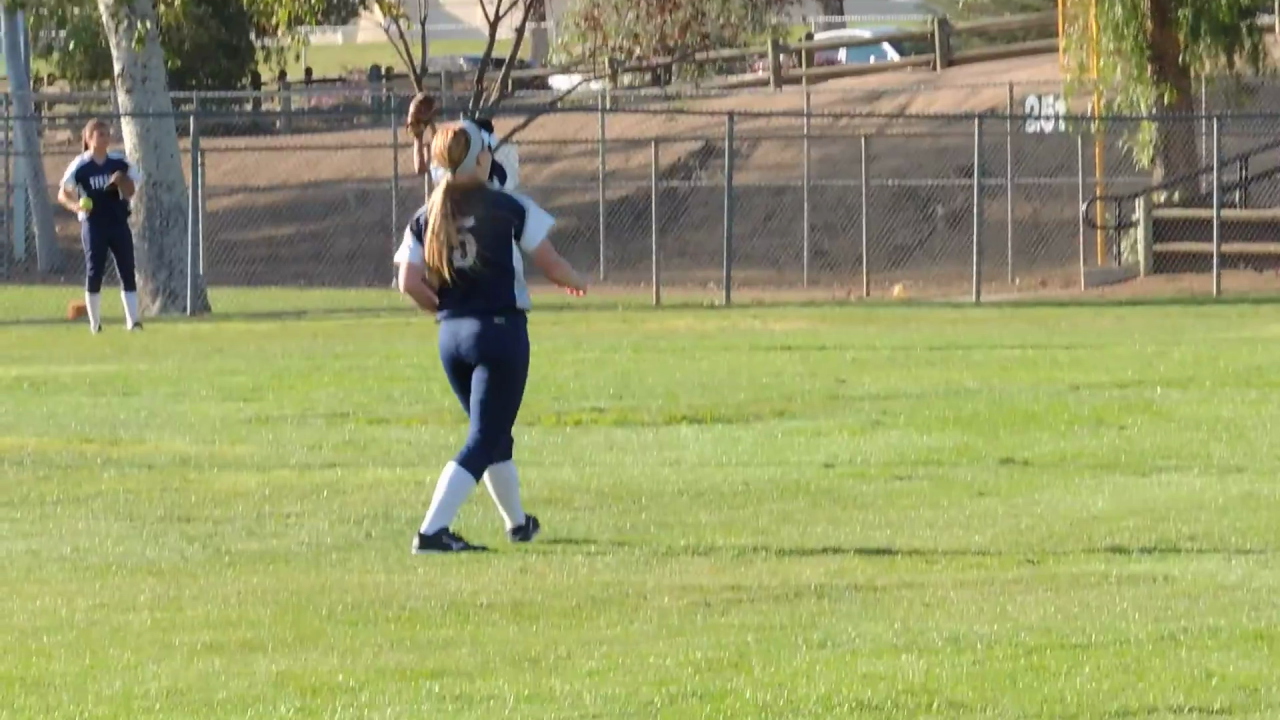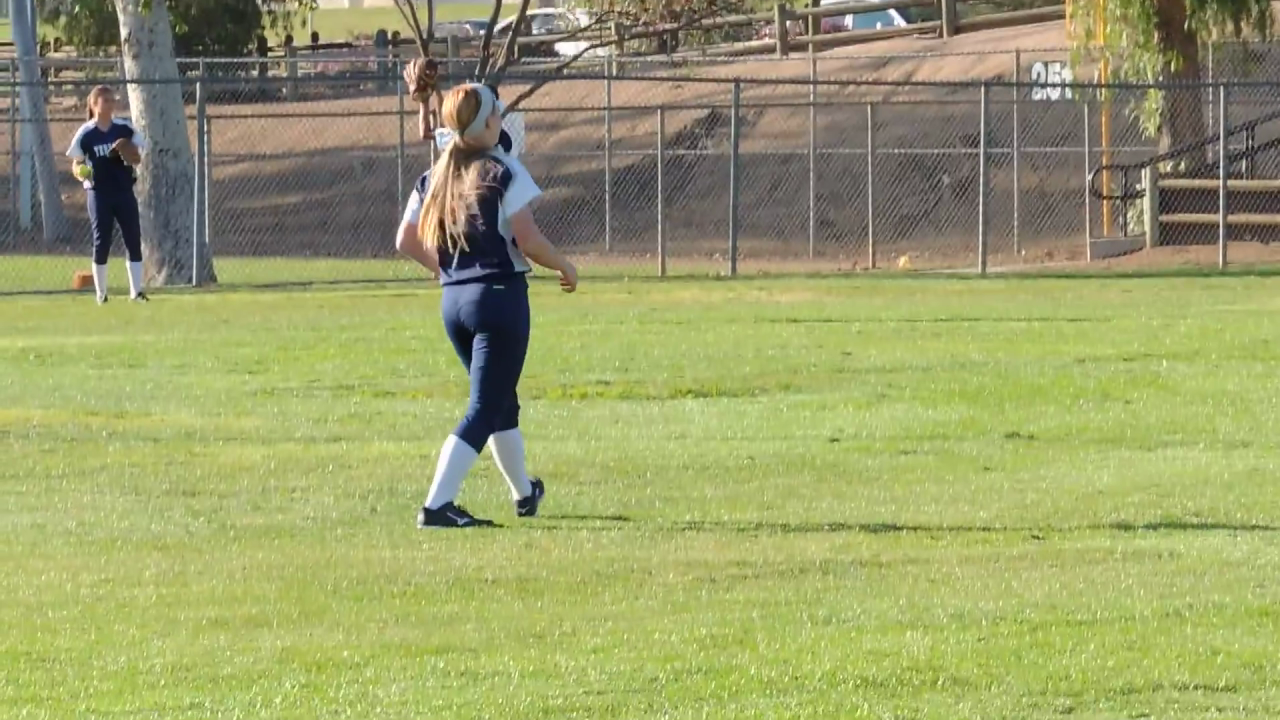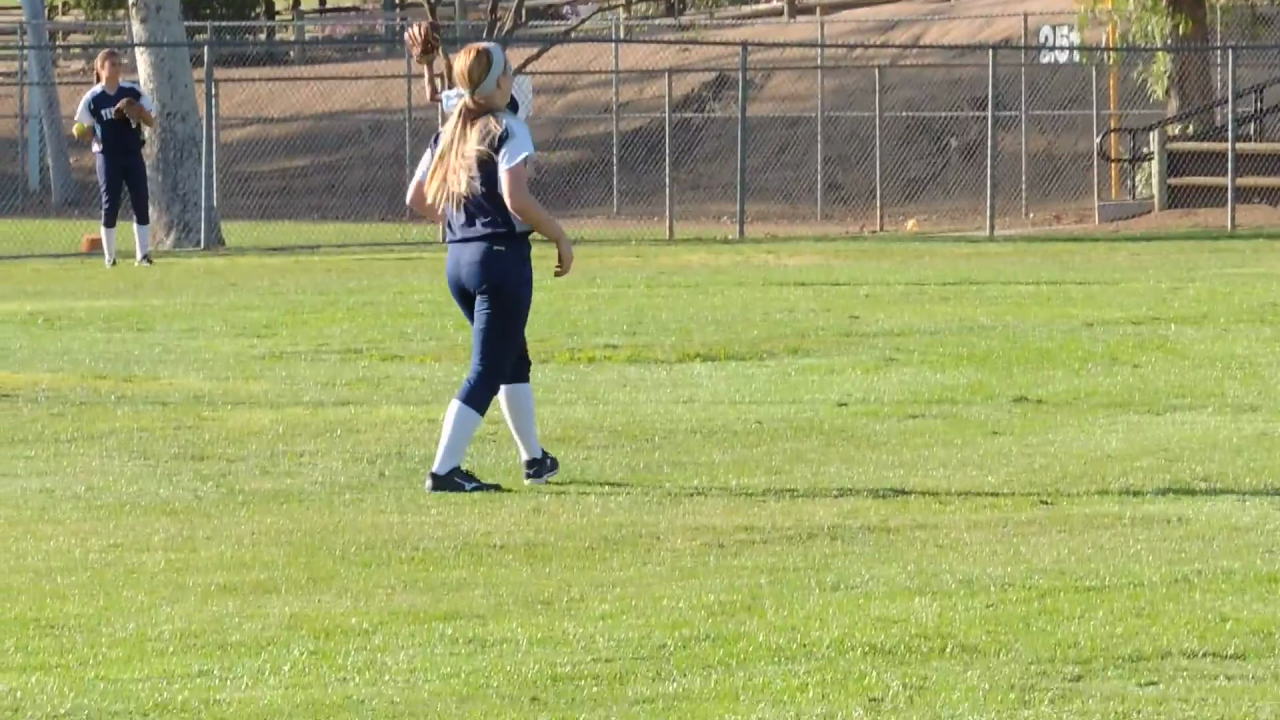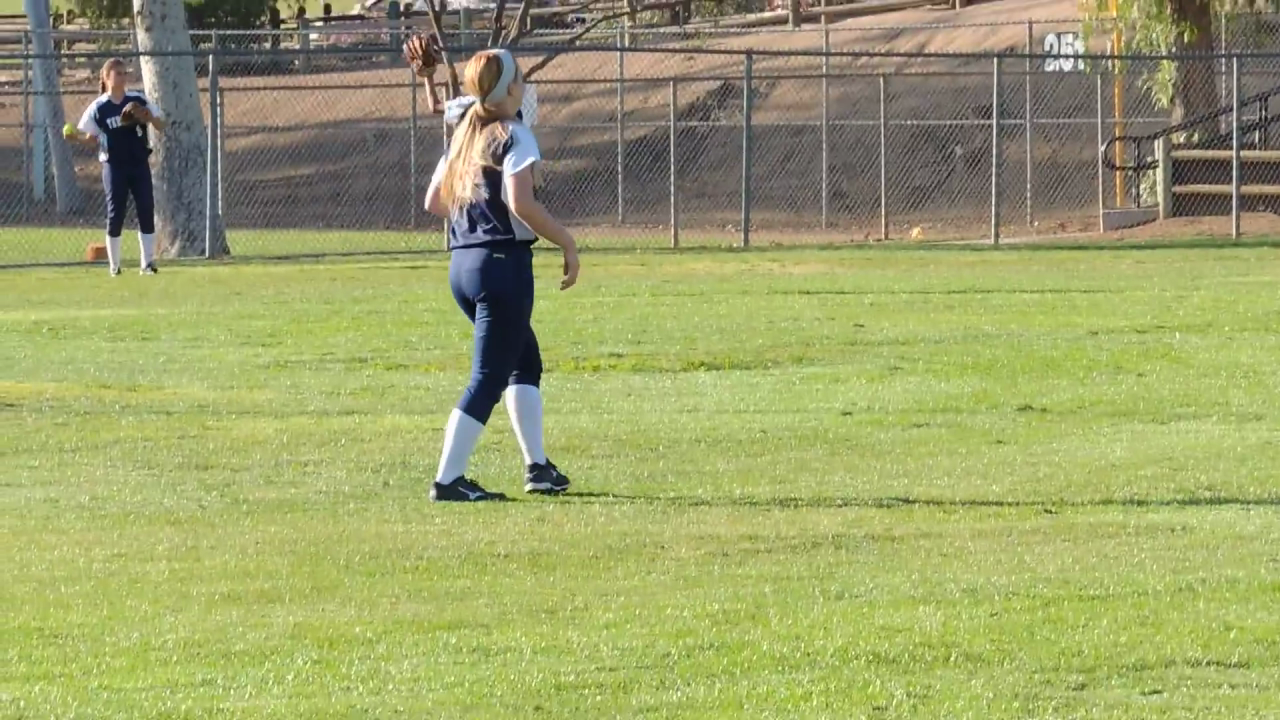
dt=0.1s
person 1, frame 1
left shoulder: (427, 215)
right shoulder: (510, 206)
left elbow: (409, 283)
right elbow: (551, 266)
right wrist: (577, 281)
left hip: (452, 338)
right hip: (501, 333)
left knee: (491, 433)
right knee: (486, 440)
left ankle: (518, 522)
right ankle: (432, 530)
person 1, frame 2
left shoulder: (434, 177)
right shoulder: (503, 169)
left elbow: (406, 241)
right elbow: (526, 239)
right wrist: (565, 265)
left hip: (455, 302)
right hip: (501, 298)
left knee: (500, 401)
right knee: (485, 410)
left ankle: (524, 493)
right ankle: (437, 505)
person 1, frame 3
left shoulder: (449, 131)
right shoulder: (508, 128)
left elbow: (417, 198)
right elbow: (516, 197)
right wrist: (559, 235)
left hip: (460, 259)
right hip: (502, 258)
left knee: (512, 359)
right knee: (489, 370)
left ankle: (533, 458)
right ankle: (443, 471)
person 1, frame 4
left shoulder: (462, 136)
right shoulder: (515, 135)
left elbow: (434, 203)
right elbow: (521, 203)
right wrist: (568, 243)
left hip: (462, 266)
right hip: (503, 266)
left knee: (524, 361)
right knee: (489, 377)
left ankle: (538, 467)
right ankle: (447, 479)
person 2, frame 1
left shoulder: (120, 163)
right shoulder: (79, 167)
left elbow: (132, 191)
right elbow: (63, 195)
left wrist: (126, 189)
right wrist: (76, 206)
left hip: (119, 224)
right hip: (94, 226)
left knee: (128, 272)
right knee: (95, 273)
left ankle: (133, 321)
right ankle: (95, 322)
person 2, frame 2
left shoulder: (126, 129)
right shoulder: (85, 134)
left elbow: (137, 159)
right elbow: (77, 163)
left wrist: (131, 155)
right wrist: (79, 173)
left hip: (125, 193)
right hip: (99, 195)
left knee: (133, 241)
right knee: (102, 243)
left ankle: (137, 291)
right ankle: (101, 293)
person 2, frame 3
left shoulder: (133, 92)
right shoulder: (92, 99)
left elbow: (150, 122)
right elbow: (87, 128)
left wrist: (141, 114)
right wrist: (82, 133)
left hip: (134, 156)
right hip: (108, 158)
left knee: (141, 204)
right knee: (110, 207)
left ankle: (142, 254)
right ankle: (110, 256)
person 2, frame 4
left shoulder: (139, 100)
right shoulder: (98, 108)
left elbow: (161, 125)
right elbow: (90, 139)
left wrist: (149, 118)
right wrist: (75, 136)
left hip: (140, 164)
right hip: (114, 167)
left knee: (146, 213)
right knee: (115, 216)
left ankle: (147, 263)
right ankle: (114, 265)
